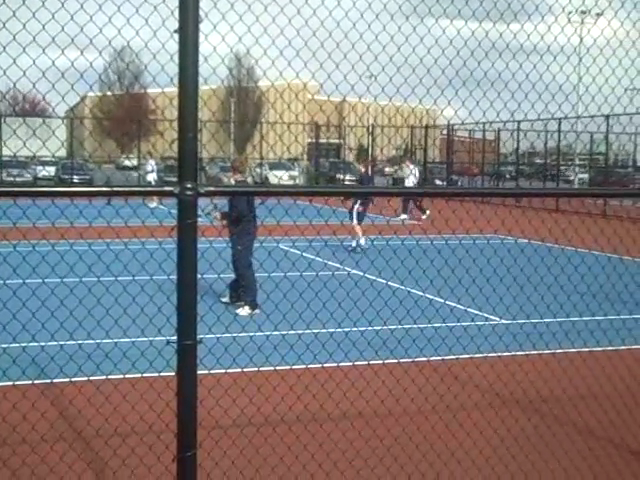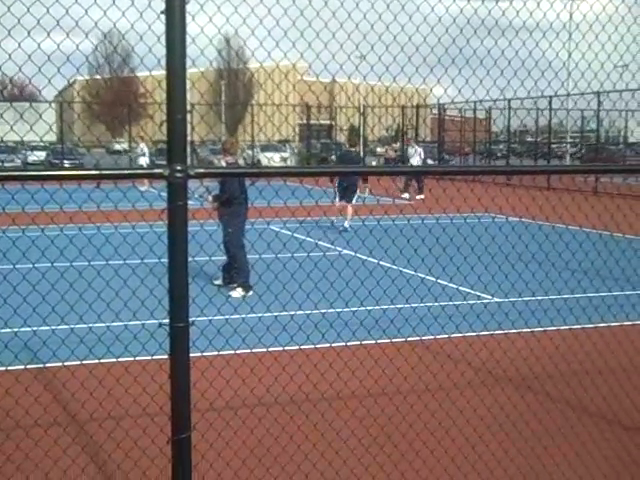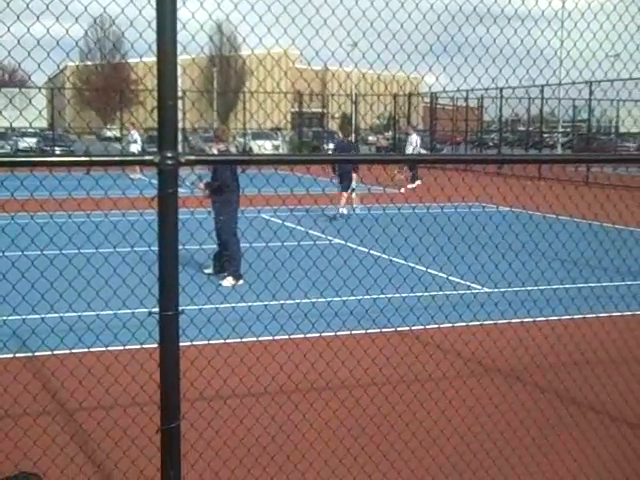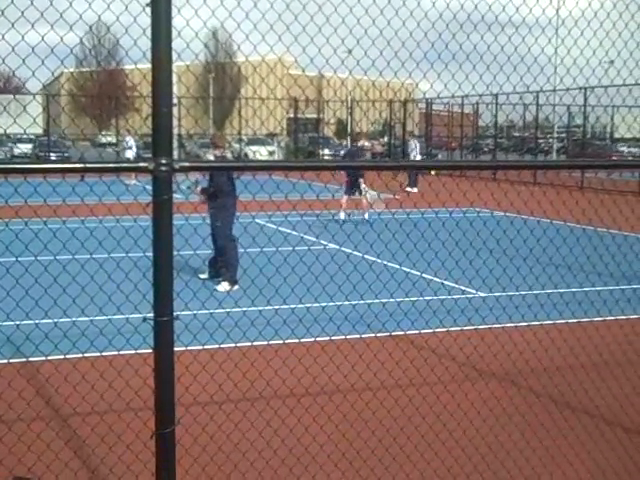
dt=0.4s
person 1, frame 1
right shoulder: (244, 187)
left elbow: (239, 212)
left wrist: (223, 216)
right wrist: (228, 218)
left hip: (243, 233)
right hip: (242, 232)
left knee: (244, 267)
right knee: (239, 265)
left ankle: (251, 304)
right ankle: (235, 294)
person 1, frame 2
right shoulder: (235, 168)
left elbow: (231, 194)
left wrist: (215, 198)
right wrist: (219, 201)
left hip: (234, 214)
right hip: (233, 213)
left knee: (236, 248)
right knee: (230, 246)
left ankle: (244, 286)
right ankle: (229, 277)
person 1, frame 3
left shoulder: (223, 157)
right shoulder: (226, 156)
left elbow: (223, 181)
left wrist: (207, 186)
right wrist: (211, 188)
left hip: (226, 202)
right hip: (224, 201)
left knee: (229, 236)
right knee: (222, 235)
left ankle: (235, 275)
right ankle: (219, 265)
person 1, frame 4
left shoulder: (219, 163)
right shoulder: (223, 162)
left elbow: (219, 186)
left wrist: (203, 191)
right wrist: (208, 193)
left hip: (223, 207)
right hip: (220, 207)
left knee: (226, 241)
right knee: (218, 240)
left ankle: (231, 279)
right ankle: (215, 270)
